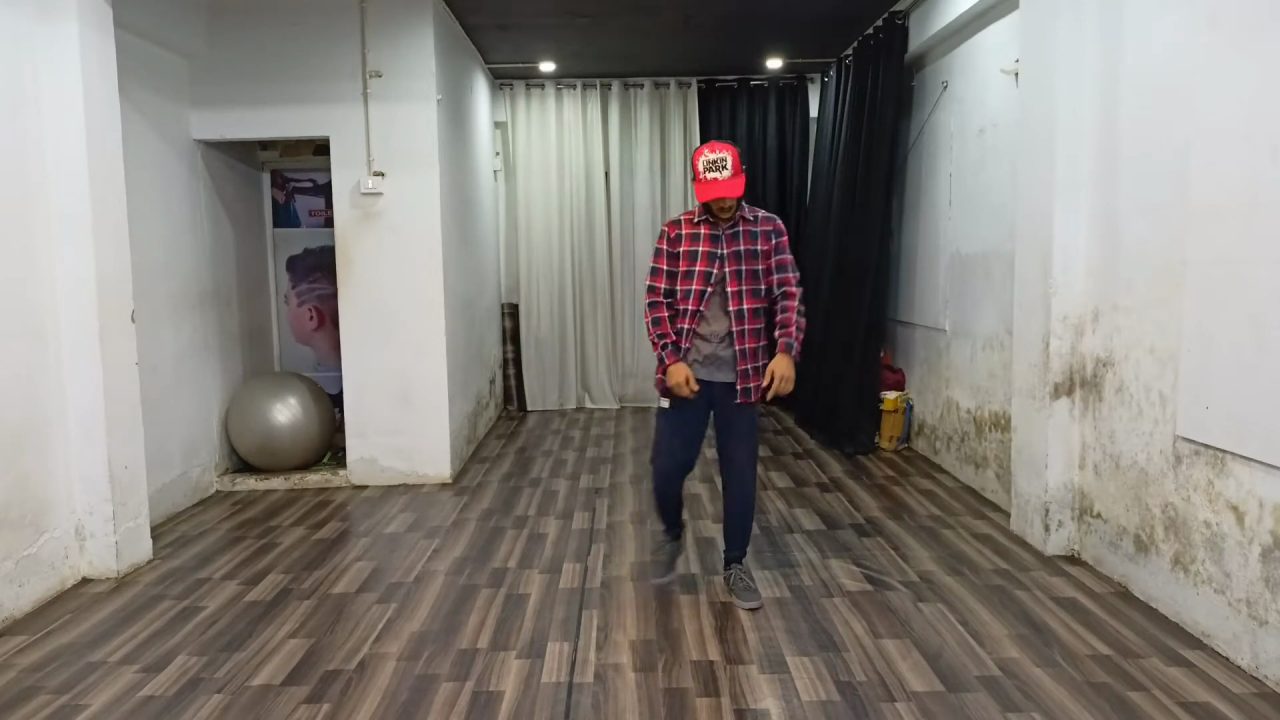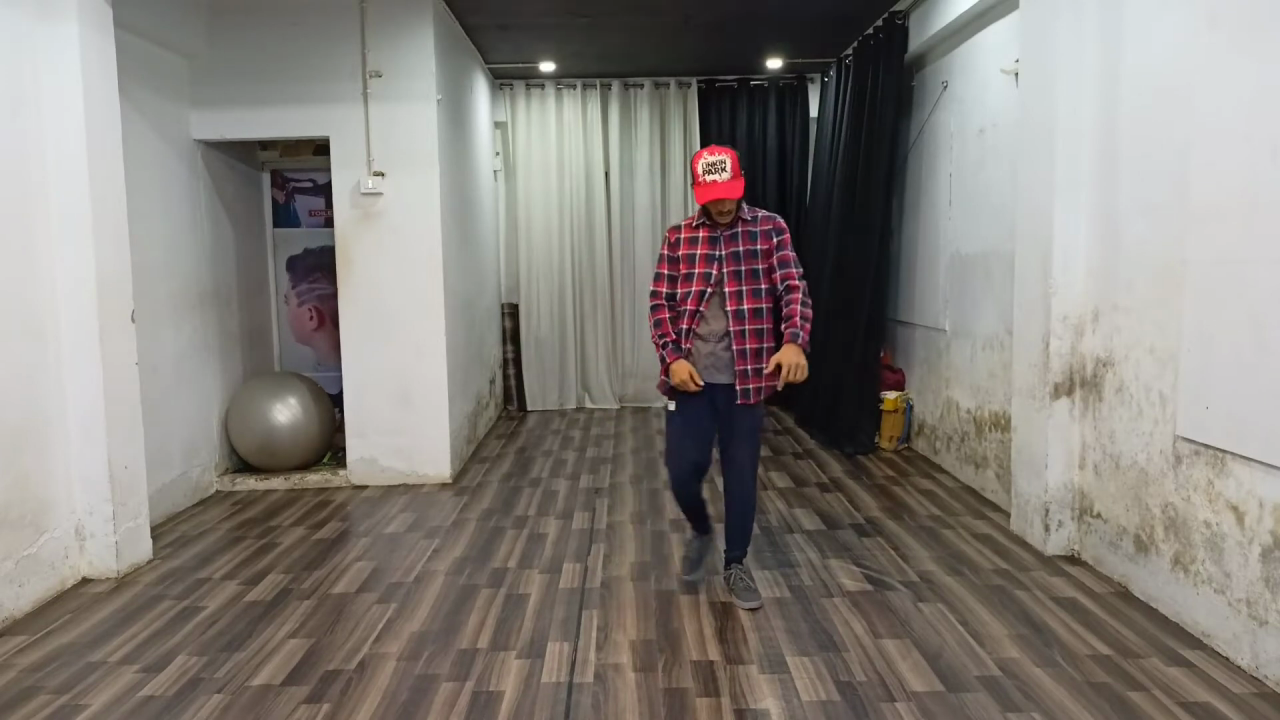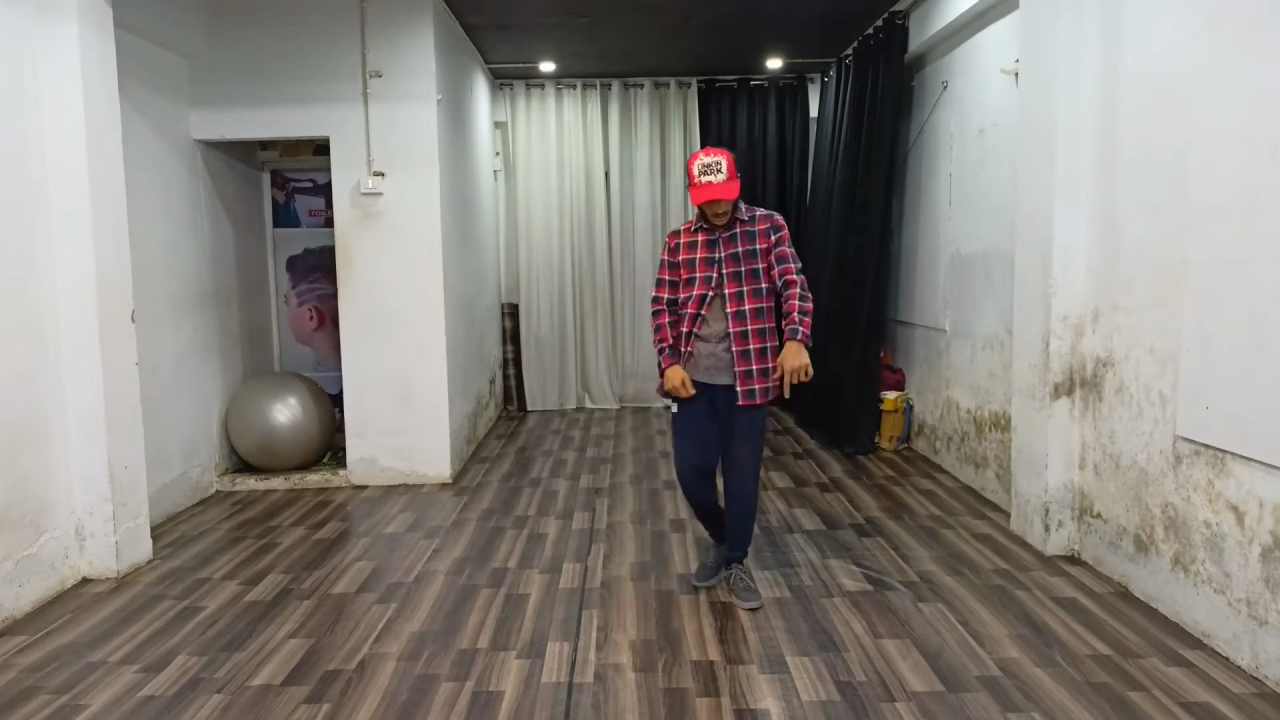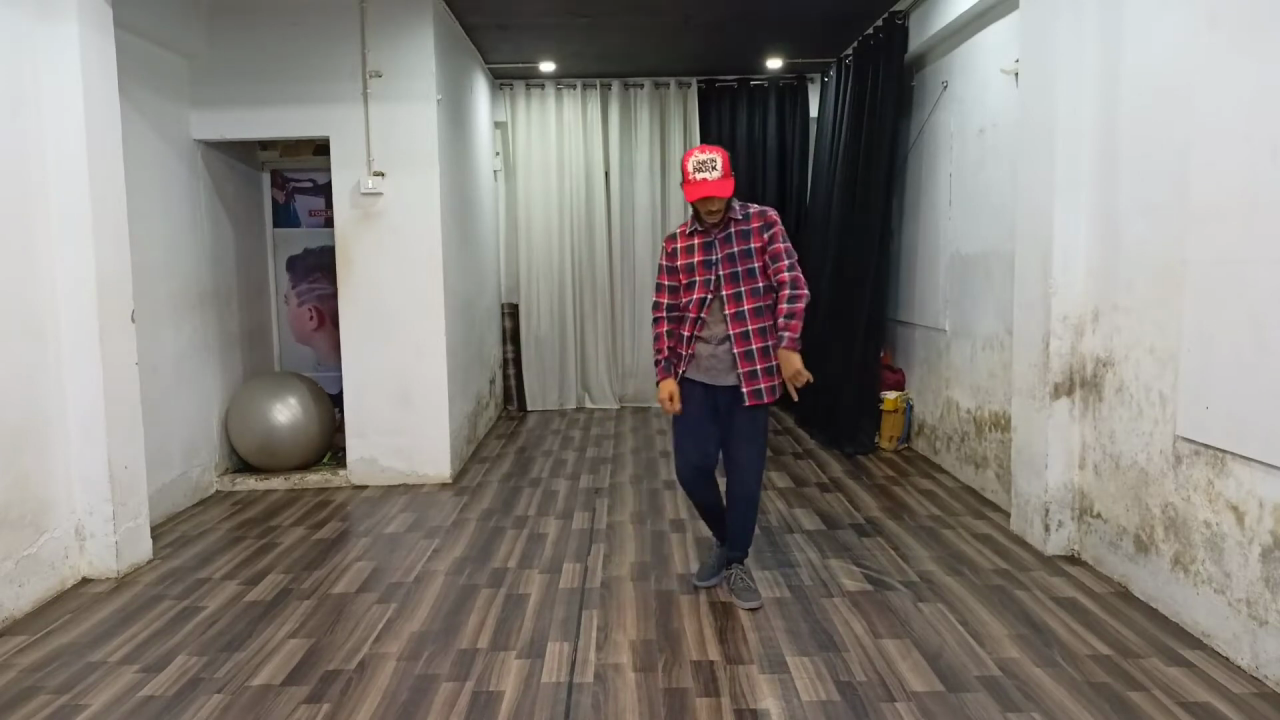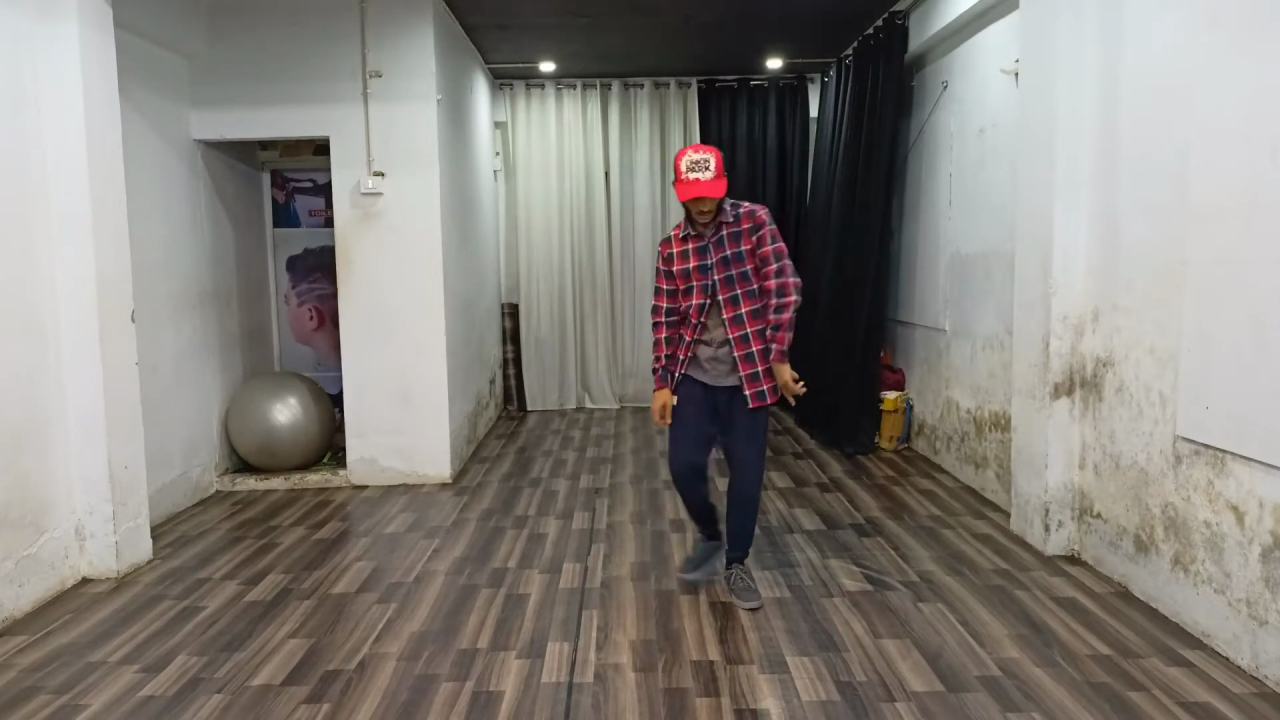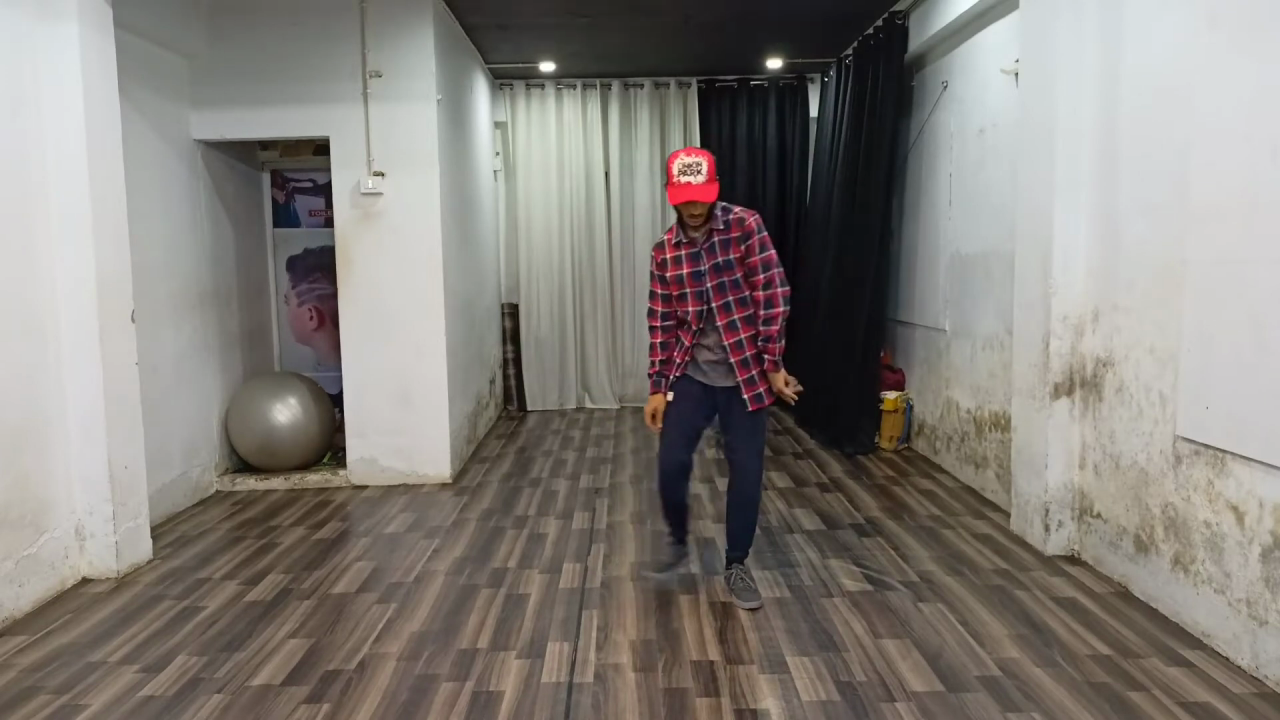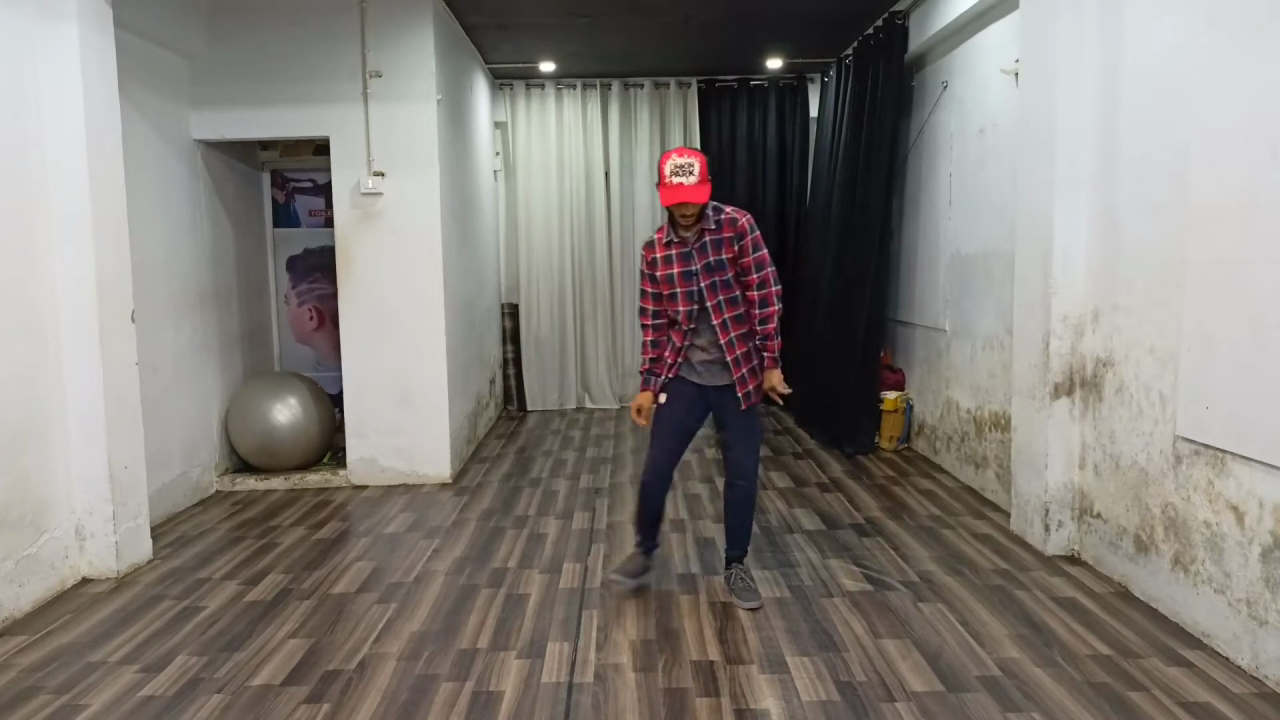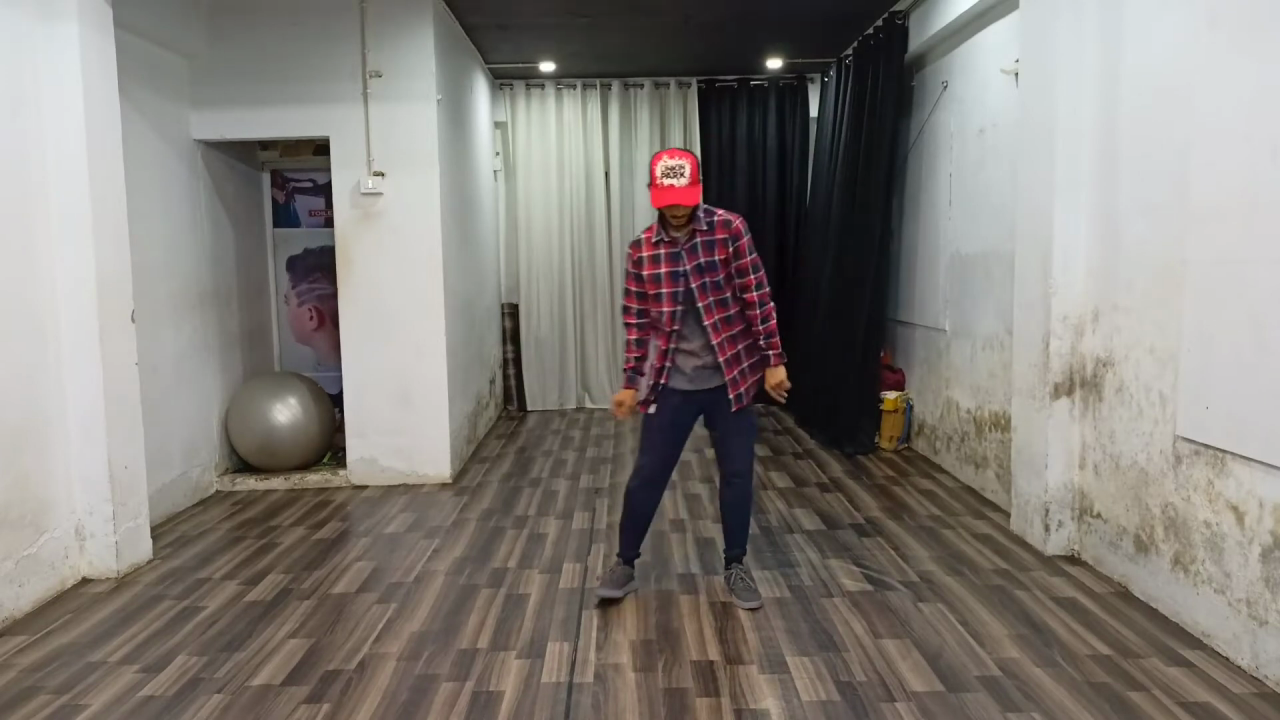
dt=0.1s
person 1, frame 1
left shoulder: (768, 228)
right shoulder: (677, 232)
left elbow: (787, 294)
right elbow: (657, 299)
left wrist: (785, 352)
right wrist: (670, 359)
left hip: (743, 374)
right hip: (687, 373)
left knee: (740, 474)
right knee: (668, 466)
left ankle: (734, 564)
right ankle: (672, 536)
person 1, frame 2
left shoulder: (769, 228)
right shoulder: (679, 237)
left elbow: (793, 289)
right elbow: (660, 302)
left wrist: (793, 342)
right wrist: (672, 358)
left hip: (746, 376)
right hip: (691, 375)
left knee: (742, 475)
right knee: (684, 470)
left ankle: (735, 564)
right ankle: (700, 532)
person 1, frame 3
left shoulder: (768, 226)
right shoulder: (679, 241)
left elbow: (794, 287)
right elbow: (664, 308)
left wrist: (796, 341)
right wrist: (669, 363)
left hip: (748, 376)
right hip: (693, 377)
left knee: (743, 474)
right knee: (692, 470)
left ankle: (736, 562)
right ankle: (719, 540)
person 1, frame 4
left shoulder: (763, 223)
right shoulder: (676, 244)
left elbow: (791, 283)
right elbow: (665, 313)
left wrist: (788, 346)
right wrist: (666, 374)
left hip: (750, 376)
right hip: (694, 377)
left knee: (745, 475)
right knee: (692, 469)
left ankle: (736, 563)
right ankle: (721, 541)
person 1, frame 5
left shoulder: (754, 220)
right shoulder: (672, 246)
left elbow: (784, 286)
right elbow: (666, 318)
left wrist: (778, 355)
right wrist: (663, 383)
left hip: (750, 374)
right hip: (695, 375)
left knee: (747, 474)
right knee: (684, 464)
left ankle: (736, 564)
right ankle: (709, 537)
person 1, frame 6
left shoulder: (745, 226)
right shoulder: (665, 250)
left elbow: (773, 294)
right elbow: (661, 322)
left wrist: (772, 364)
right wrist: (657, 387)
left hip: (745, 375)
right hip: (692, 375)
left knee: (746, 474)
right knee: (672, 462)
left ankle: (735, 564)
right ankle: (678, 542)
person 1, frame 7
left shoulder: (737, 226)
right shoulder: (655, 249)
left elbow: (765, 297)
right elbow: (653, 321)
left wrist: (770, 364)
right wrist: (648, 384)
left hip: (738, 375)
right hip: (683, 376)
left knee: (742, 474)
right knee: (658, 466)
left ankle: (735, 565)
right ankle: (644, 552)
person 1, frame 8
left shoulder: (729, 229)
right shoulder: (642, 249)
left elbow: (758, 297)
right elbow: (636, 320)
left wrist: (772, 360)
right wrist: (631, 383)
left hip: (730, 377)
right hip: (670, 382)
left knee: (737, 474)
right knee: (647, 475)
left ankle: (735, 565)
right ankle: (625, 562)
